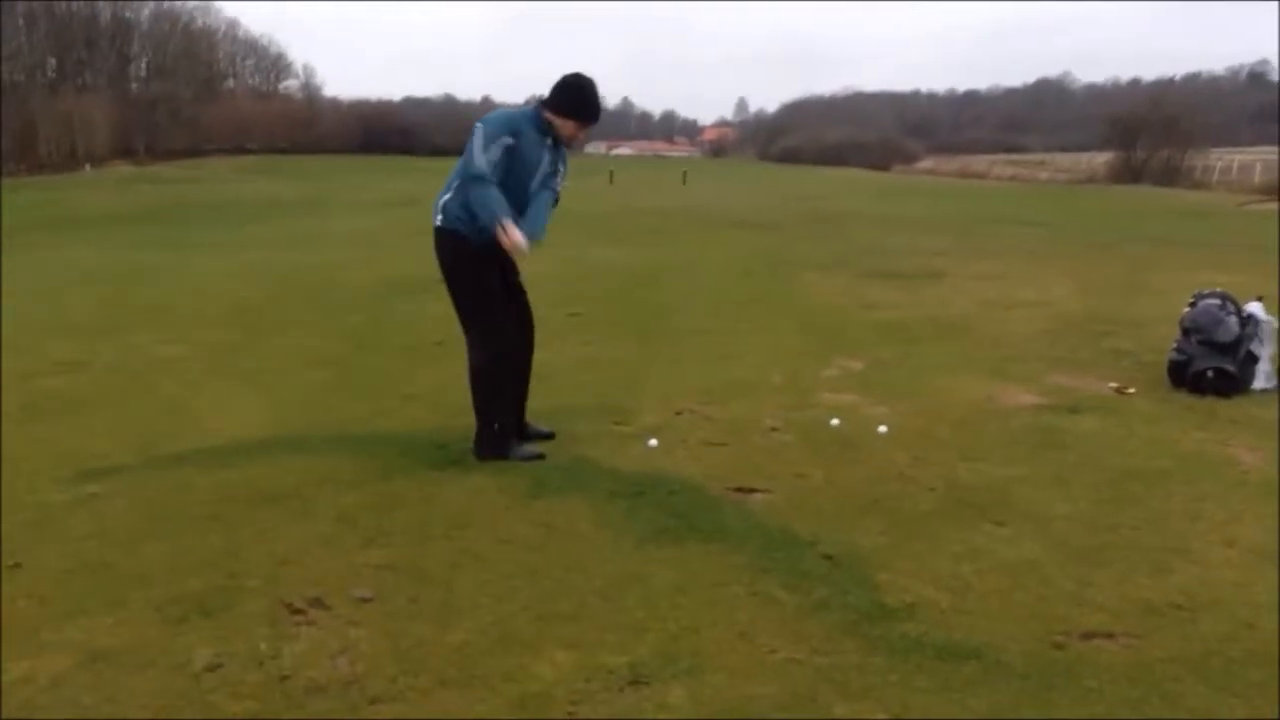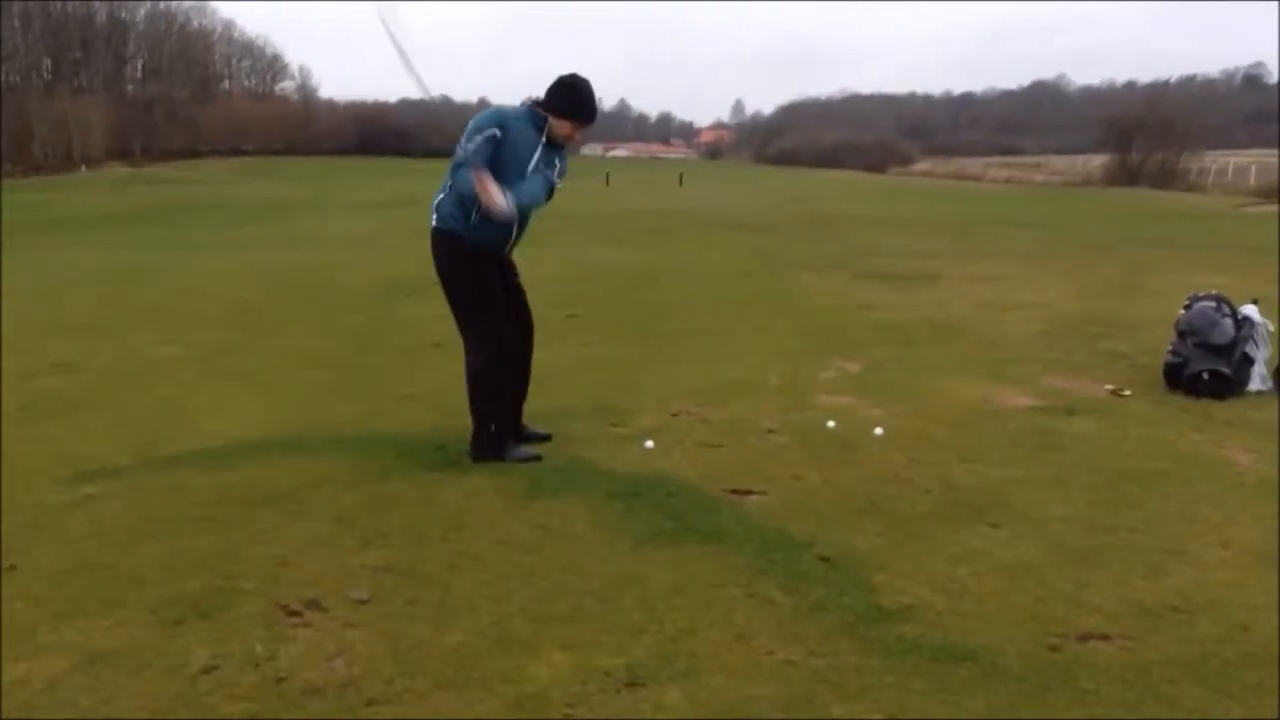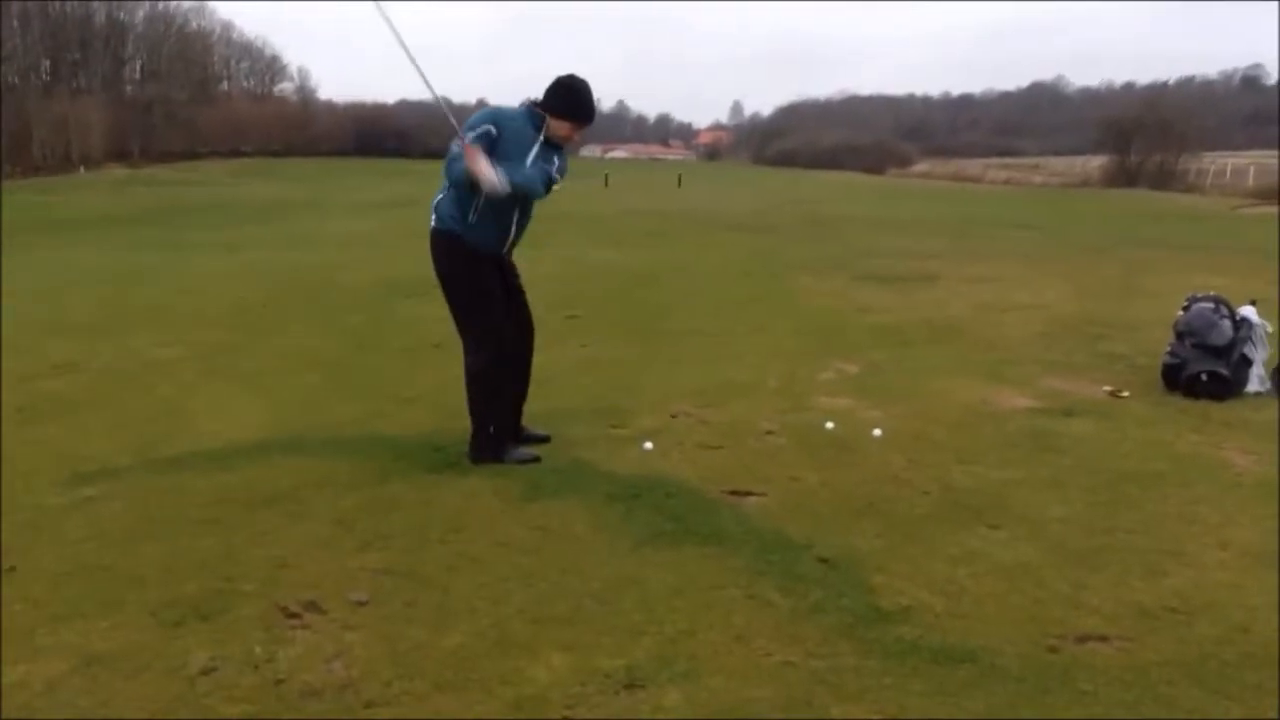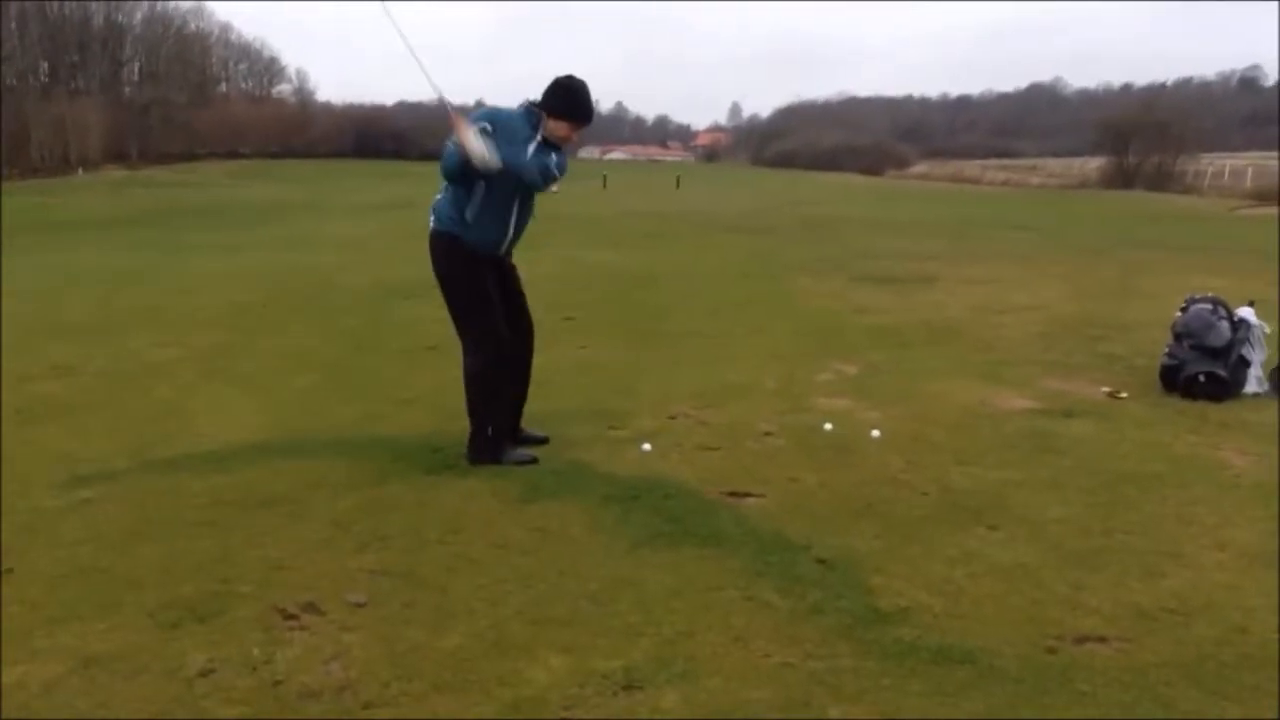
dt=0.3s
person 1, frame 1
left shoulder: (556, 154)
right shoulder: (504, 126)
left elbow: (544, 199)
right elbow: (478, 181)
left wrist: (522, 235)
right wrist: (502, 228)
left hip: (494, 245)
right hip: (461, 236)
left knee: (519, 330)
right knee: (490, 336)
left ankle: (512, 421)
right ankle: (492, 438)
person 1, frame 2
left shoulder: (554, 154)
right shoulder: (497, 122)
left elbow: (538, 190)
right elbow: (462, 170)
left wrist: (506, 200)
right wrist: (483, 190)
left hip: (494, 245)
right hip: (457, 238)
left knee: (518, 332)
right knee: (488, 338)
left ankle: (508, 423)
right ankle: (489, 439)
person 1, frame 3
left shoulder: (554, 155)
right shoulder: (495, 121)
left elbow: (533, 183)
right elbow: (455, 167)
left wrist: (496, 176)
right wrist: (475, 171)
left hip: (495, 249)
right hip: (457, 239)
left knee: (519, 334)
right knee: (487, 339)
left ankle: (508, 424)
right ankle: (488, 441)
person 1, frame 4
left shoulder: (554, 156)
right shoulder: (493, 121)
left elbow: (530, 173)
right elbow: (450, 166)
left wrist: (489, 154)
right wrist: (467, 150)
left hip: (495, 251)
right hip: (456, 241)
left knee: (519, 336)
right knee: (487, 341)
left ankle: (507, 426)
right ankle: (486, 442)
